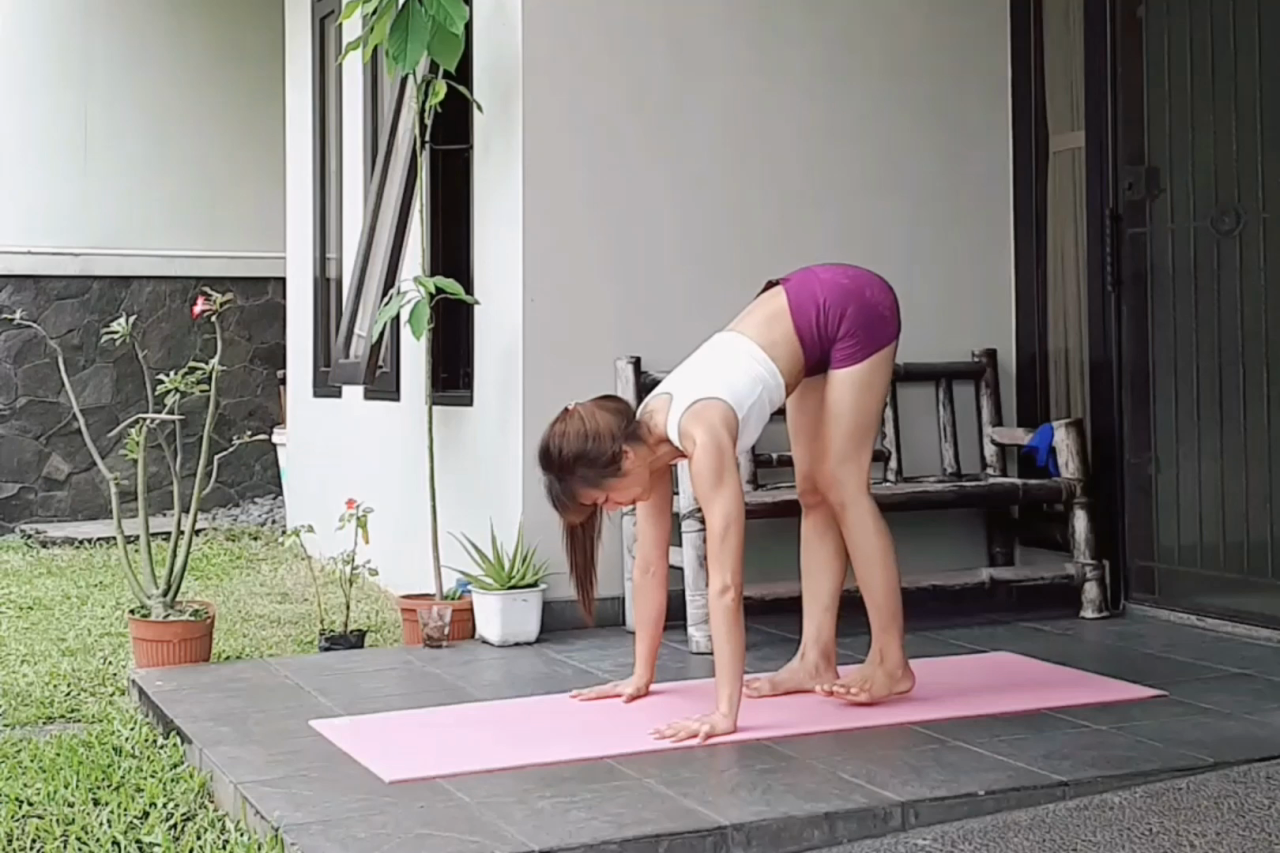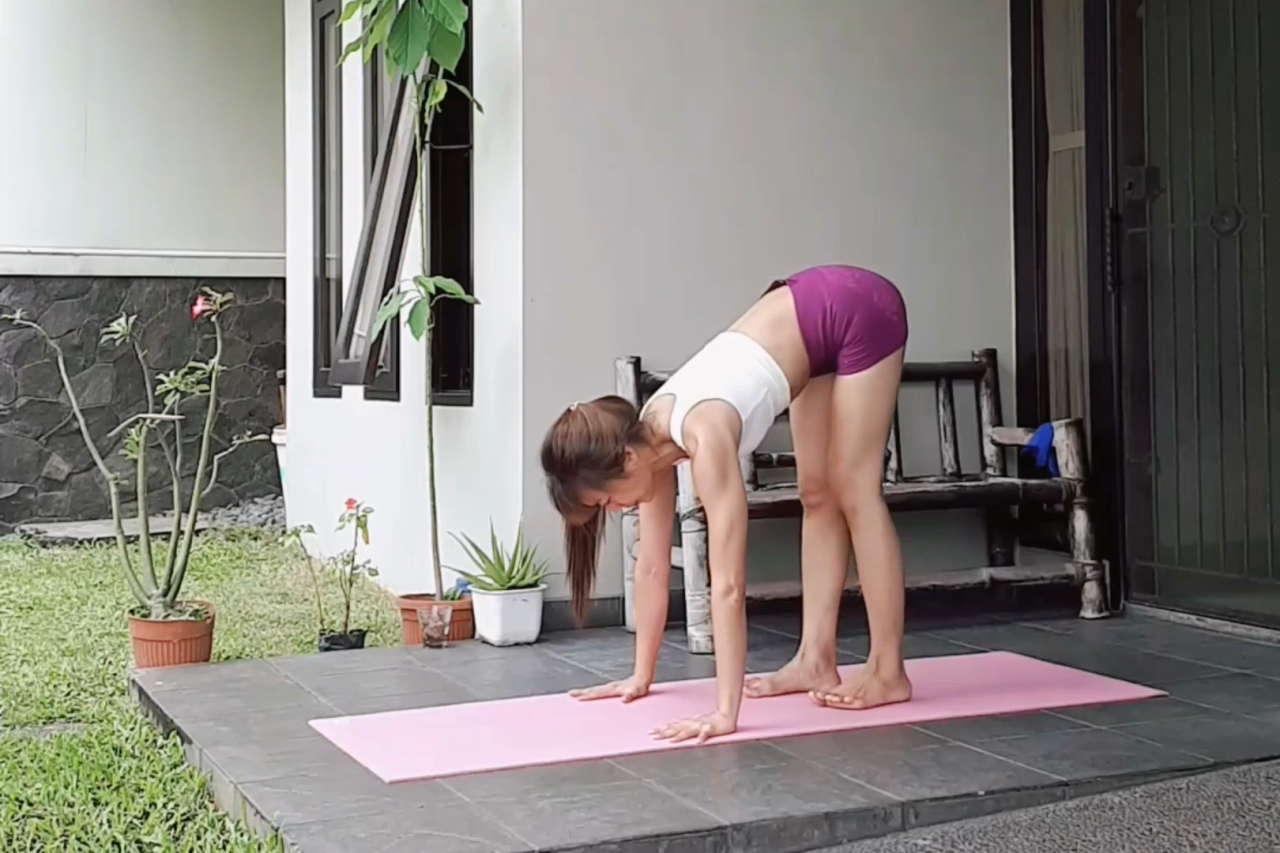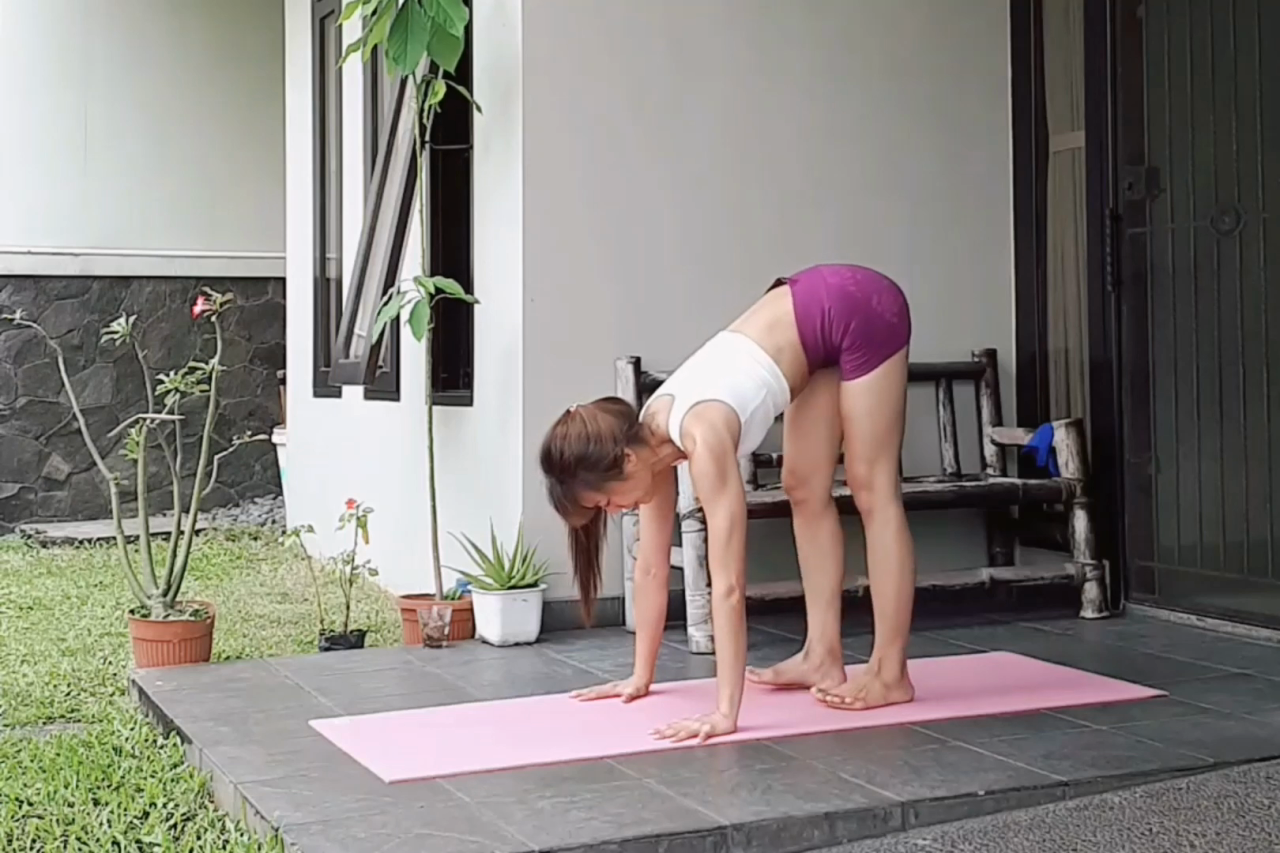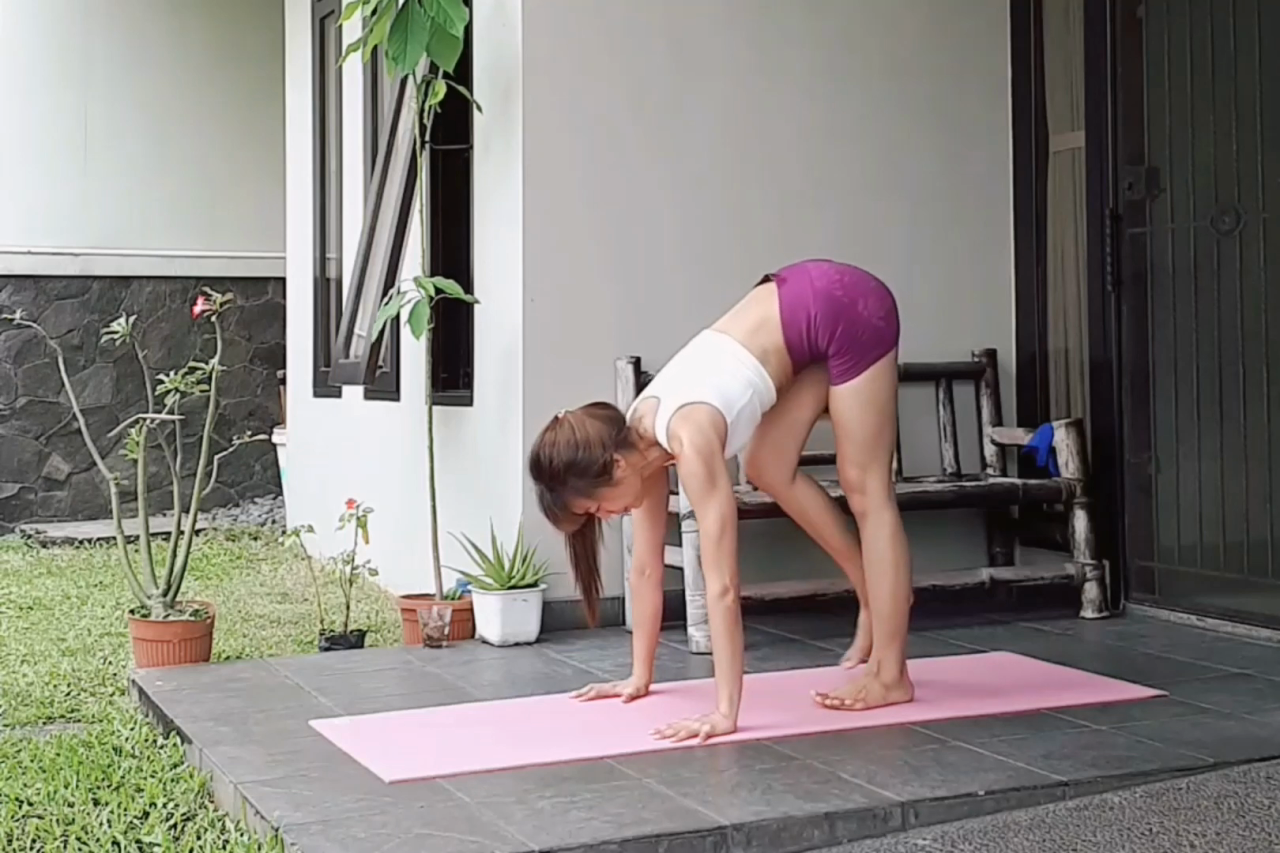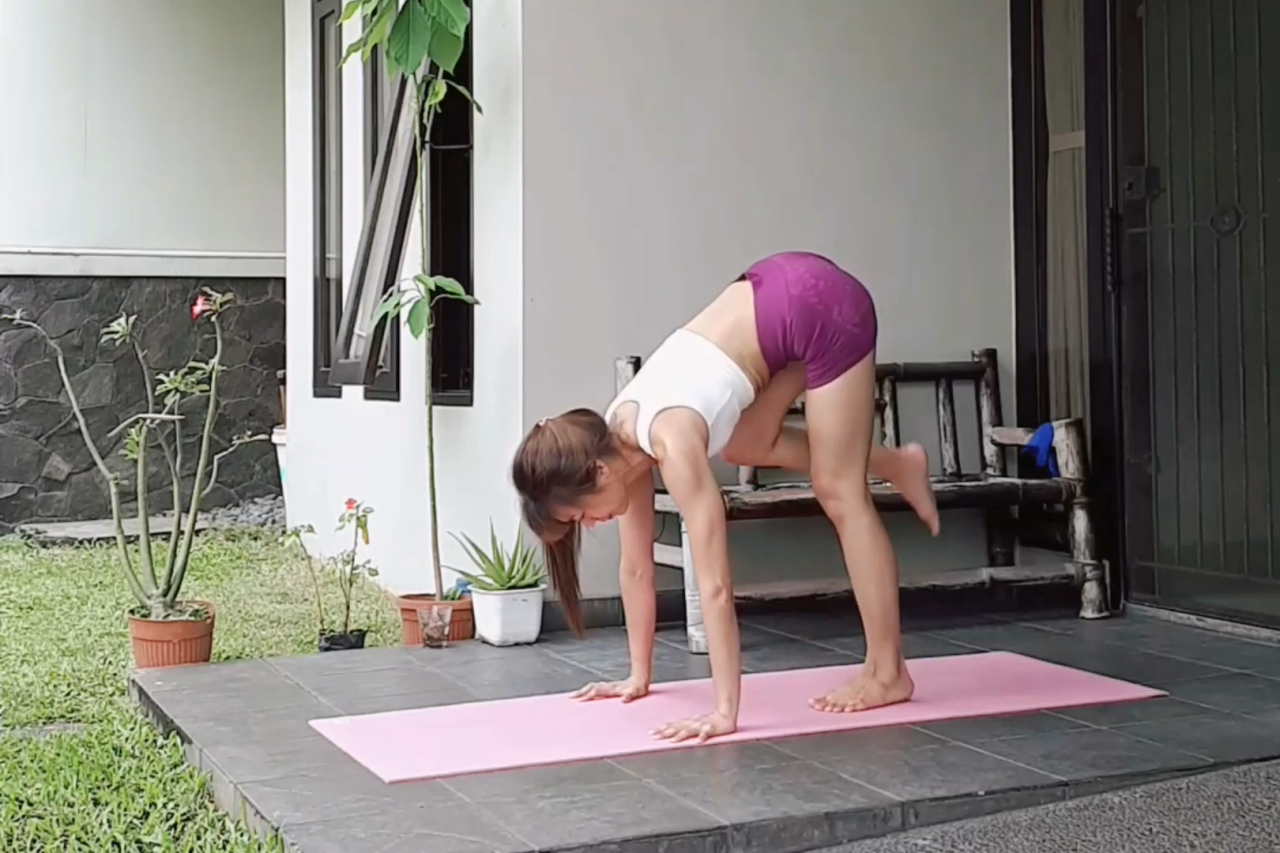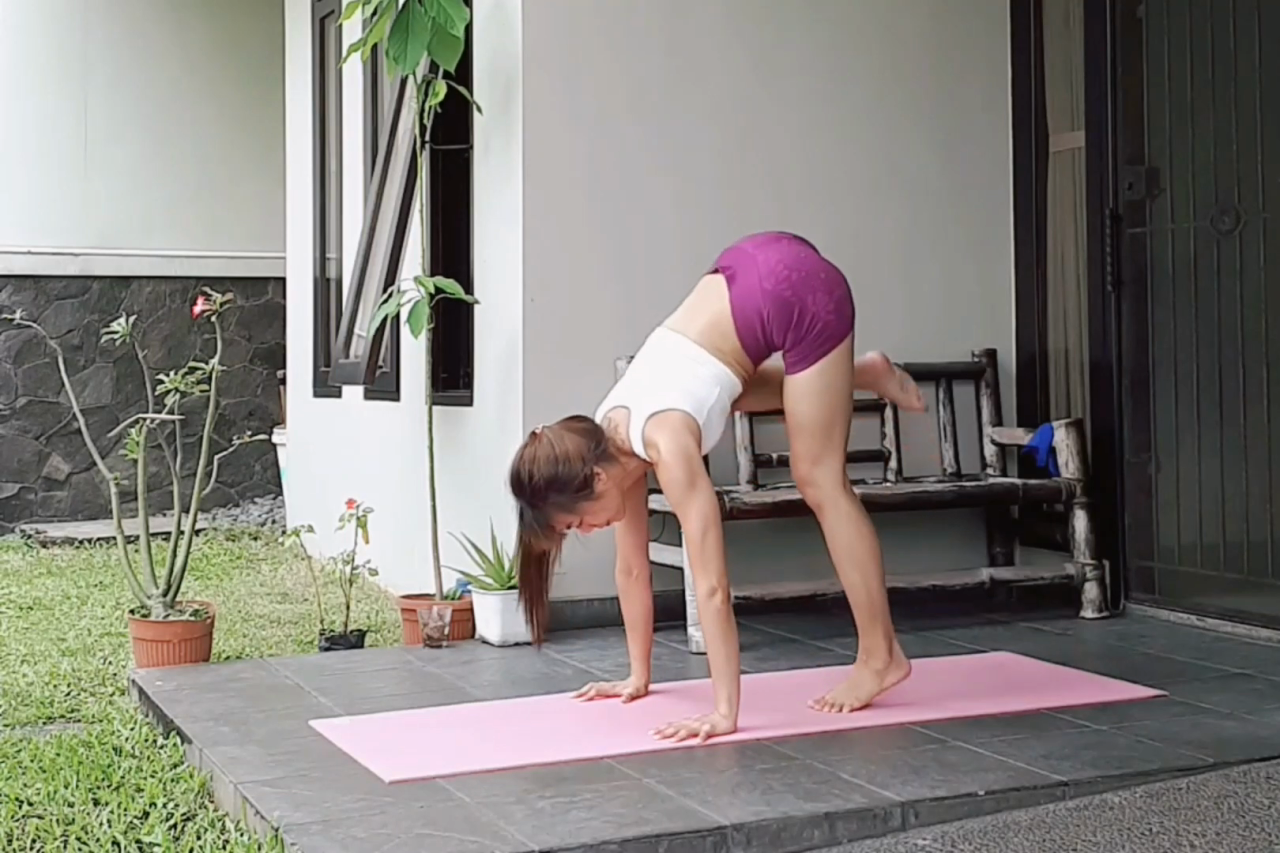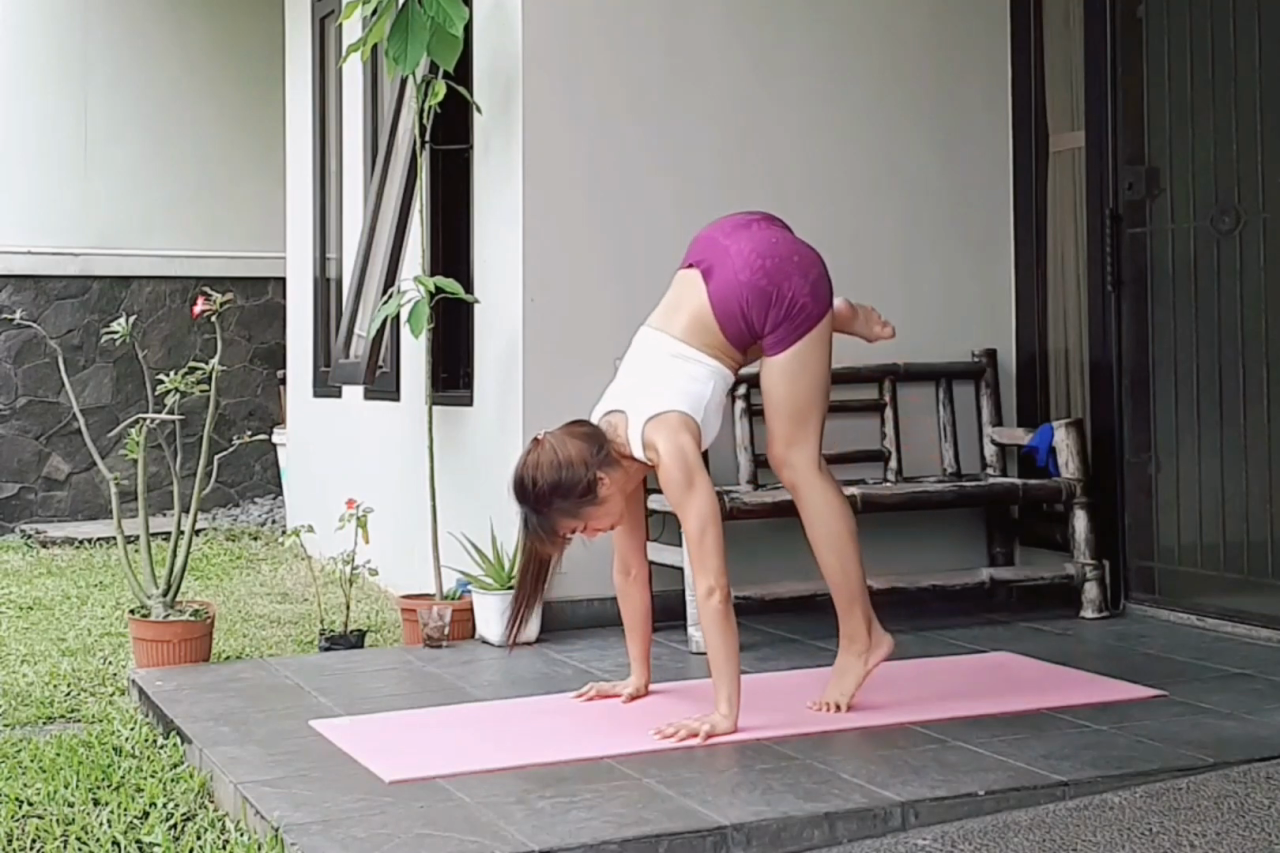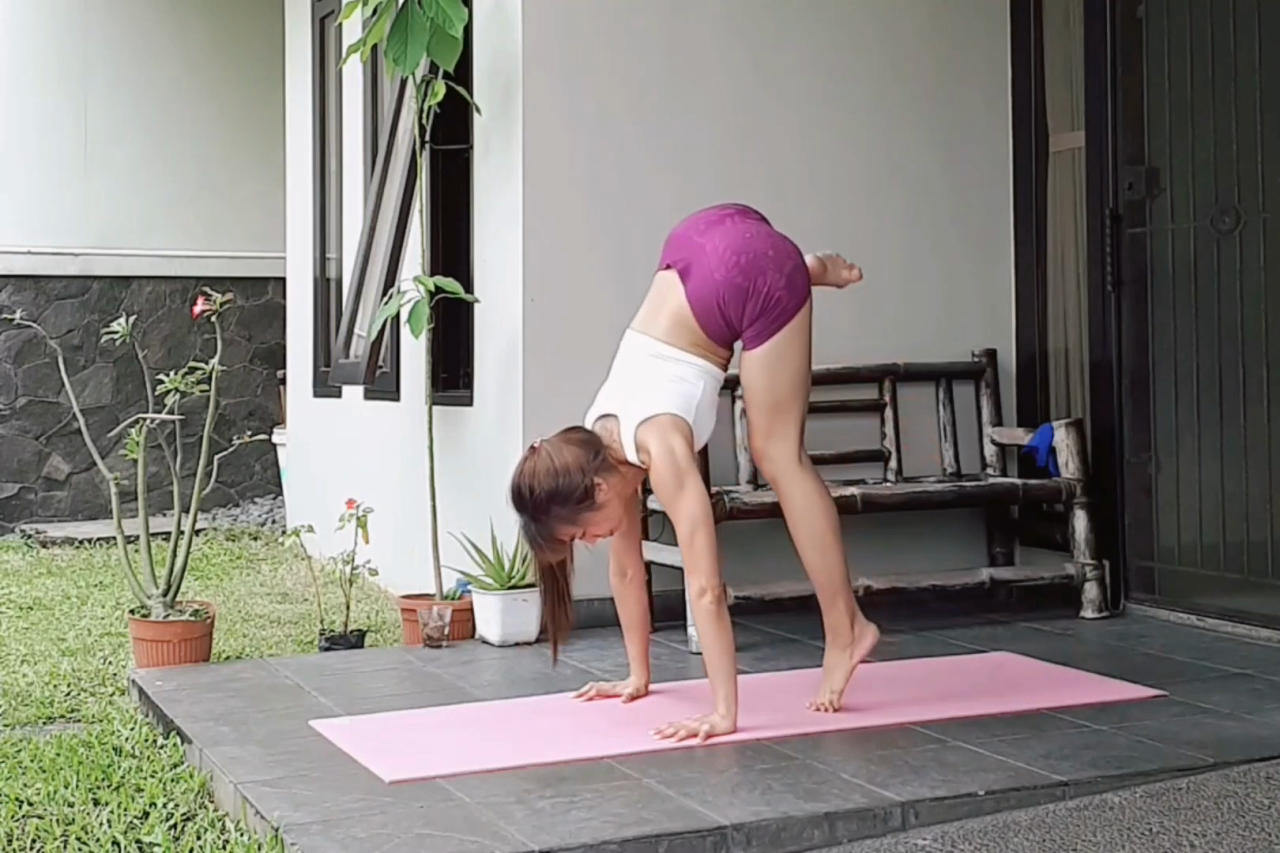
dt=0.2s
person 1, frame 1
left shoulder: (699, 433)
right shoulder: (647, 432)
left elbow: (724, 582)
right elbow: (650, 566)
left wrist: (725, 711)
right wrist: (640, 675)
left hip: (854, 306)
right hip: (809, 312)
left knee: (841, 485)
right knee: (814, 492)
left ankle: (891, 663)
right ankle: (816, 660)
person 1, frame 2
left shoulder: (702, 434)
right shoulder: (650, 435)
left elbow: (727, 583)
right elbow: (651, 566)
left wrist: (726, 712)
right wrist: (640, 675)
left hip: (860, 310)
right hip: (812, 311)
left knee: (854, 489)
right knee: (817, 492)
left ankle: (888, 671)
right ankle: (816, 661)
person 1, frame 3
left shoulder: (700, 436)
right shoulder: (651, 435)
left elbow: (727, 585)
right elbow: (651, 567)
left wrist: (726, 712)
right wrist: (640, 675)
left hip: (861, 308)
right hip: (815, 309)
left knee: (871, 489)
right knee: (805, 488)
left ankle: (890, 674)
right ankle: (822, 656)
person 1, frame 4
left shoulder: (688, 436)
right shoulder: (638, 437)
left elbow: (721, 585)
right elbow: (646, 567)
left wrist: (725, 712)
right wrist: (640, 676)
left hip: (849, 308)
right hip: (807, 304)
left knee: (865, 489)
right knee: (769, 472)
left ankle: (889, 673)
right ankle: (875, 596)
person 1, frame 5
left shoulder: (669, 440)
right shoulder: (619, 438)
left elbow: (714, 586)
right elbow: (636, 567)
left wrist: (726, 711)
right wrist: (638, 675)
left hip: (823, 307)
right hip: (779, 293)
left knee: (838, 491)
right knee: (745, 446)
right ankle: (897, 466)
person 1, frame 6
left shoulder: (663, 441)
right shoulder: (610, 440)
left elbow: (710, 586)
right elbow: (631, 568)
left wrist: (725, 712)
right wrist: (637, 677)
left hip: (800, 290)
right hip: (752, 273)
left knee: (818, 479)
right ankle: (863, 374)
person 1, frame 7
left shoulder: (663, 441)
right shoulder: (606, 443)
left elbow: (710, 586)
right elbow: (629, 568)
left wrist: (725, 711)
right wrist: (637, 677)
left hip: (776, 273)
right hip: (726, 254)
left knee: (796, 464)
left ankle: (862, 637)
right ankle: (831, 318)
person 1, frame 8
left shoulder: (656, 444)
right shoulder: (601, 445)
left elbow: (704, 588)
right elbow: (626, 569)
left wrist: (724, 711)
right wrist: (637, 676)
left hip: (754, 266)
left knee: (777, 457)
left ankle: (846, 632)
right ankle: (807, 271)
